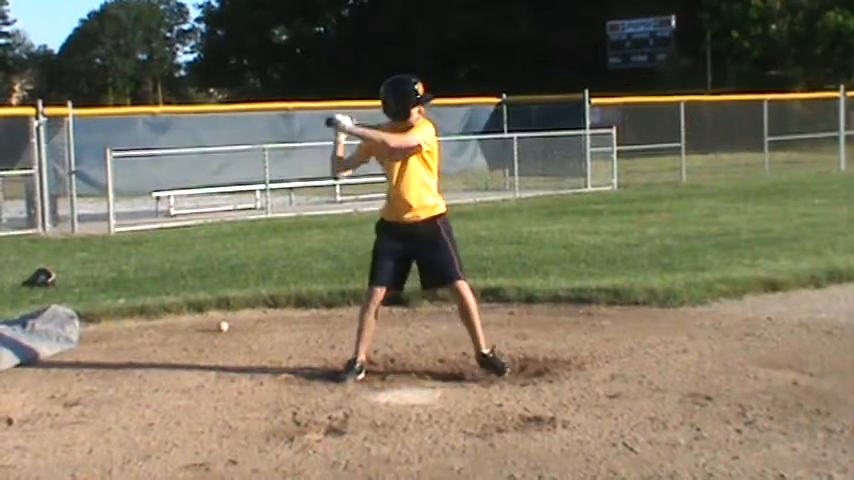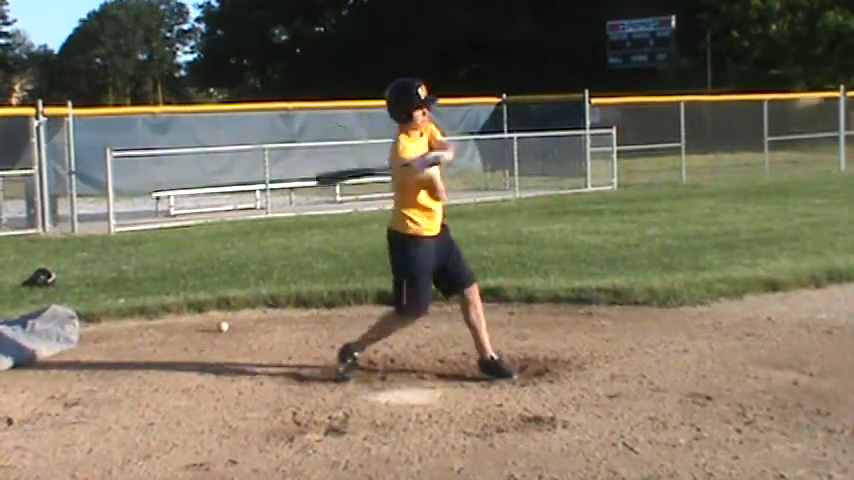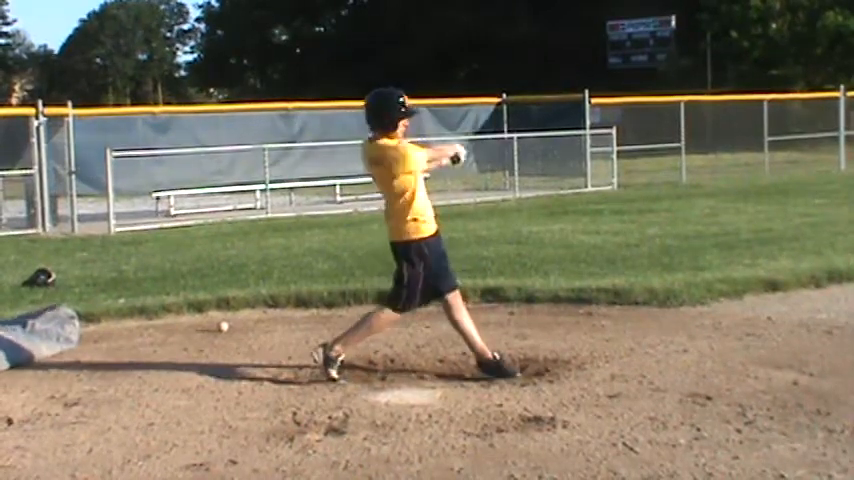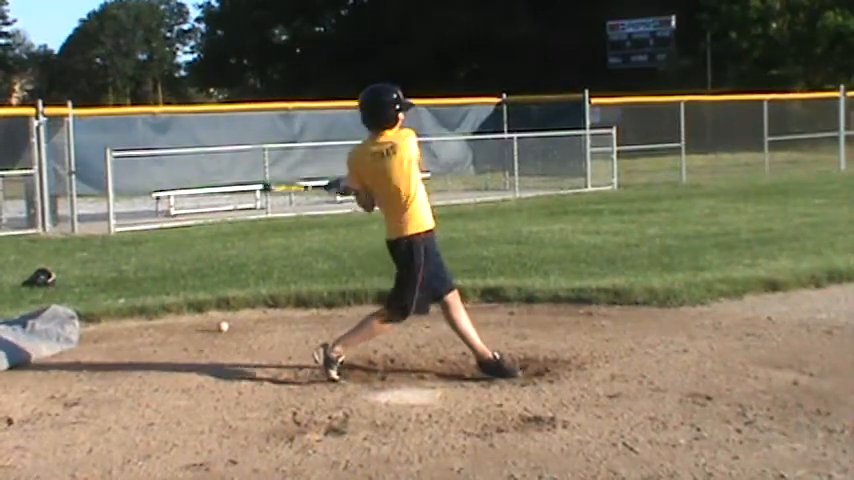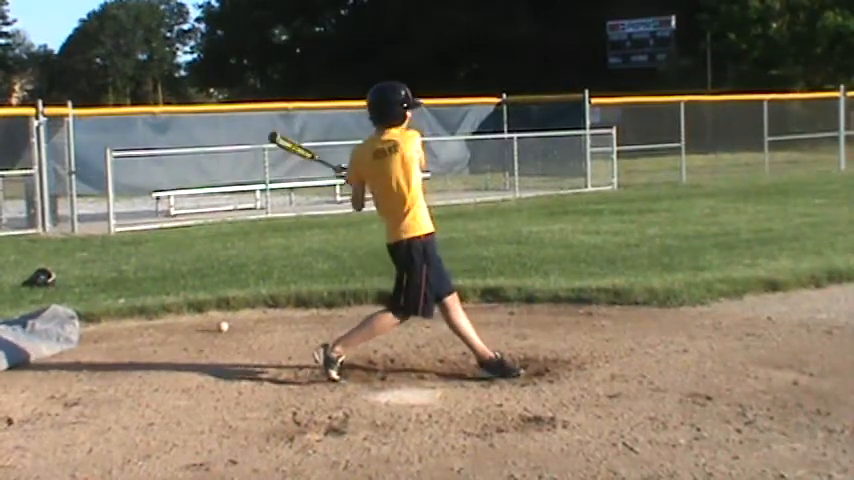
dt=0.2s
person 1, frame 1
left shoulder: (425, 130)
right shoulder: (375, 139)
left elbow: (394, 142)
right elbow: (339, 169)
left wrist: (352, 129)
right wrist: (341, 134)
left hip: (430, 220)
right hip: (393, 224)
left knee: (458, 285)
right knee: (376, 293)
left ankle: (484, 352)
right ankle: (358, 360)
person 1, frame 2
left shoulder: (427, 129)
right shoulder: (403, 149)
left elbow: (448, 149)
right elbow: (440, 195)
left wrist: (435, 157)
right wrist: (428, 165)
left hip: (435, 230)
right hip: (408, 236)
left knee: (470, 291)
right knee: (413, 310)
left ankle: (487, 357)
right ankle: (354, 350)
person 1, frame 3
left shoulder: (371, 148)
right shoulder: (403, 152)
right elbow: (435, 155)
left wrist: (447, 152)
right wrist: (454, 150)
left hip: (420, 236)
right hip: (418, 238)
left knee: (451, 295)
right knee: (398, 306)
left ankle: (485, 357)
right ankle: (334, 350)
person 1, frame 4
left shoulder: (357, 157)
right shoulder: (407, 138)
left elbow: (367, 205)
left wrist: (354, 186)
left hip: (402, 235)
right hip: (416, 235)
left knee: (449, 296)
right knee: (397, 311)
left ankle: (485, 357)
right ankle: (334, 351)
person 1, frame 5
left shoulder: (360, 154)
right shoulder: (411, 139)
left elbow: (357, 205)
left wrist: (354, 180)
left hip: (399, 237)
right hip: (416, 236)
left knee: (448, 299)
right knee: (401, 310)
left ankle: (486, 357)
right ankle: (334, 351)
